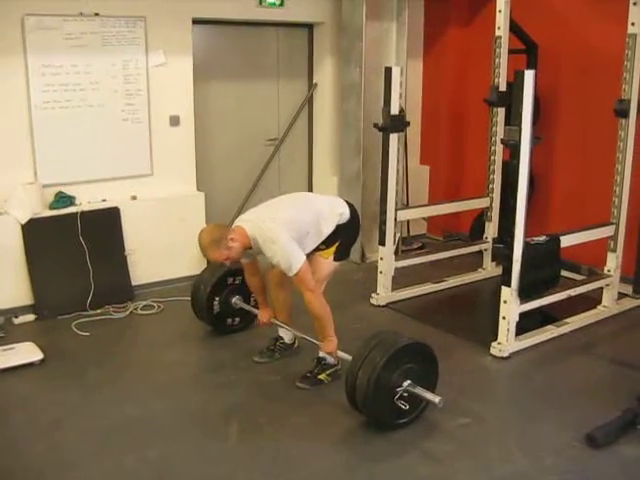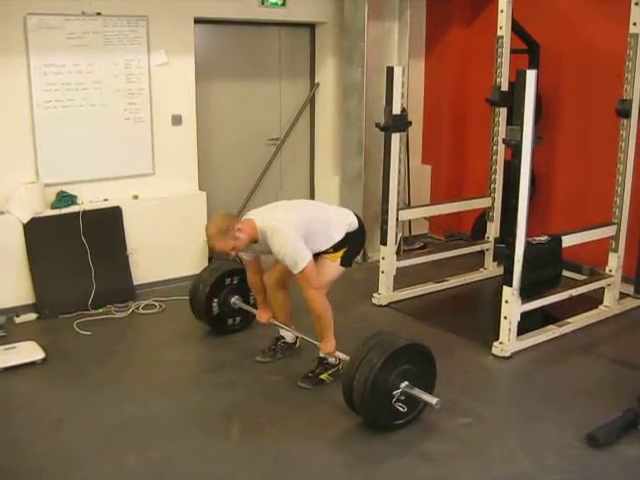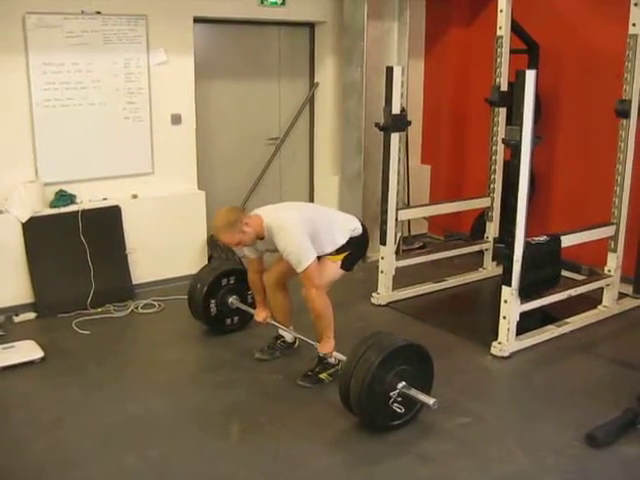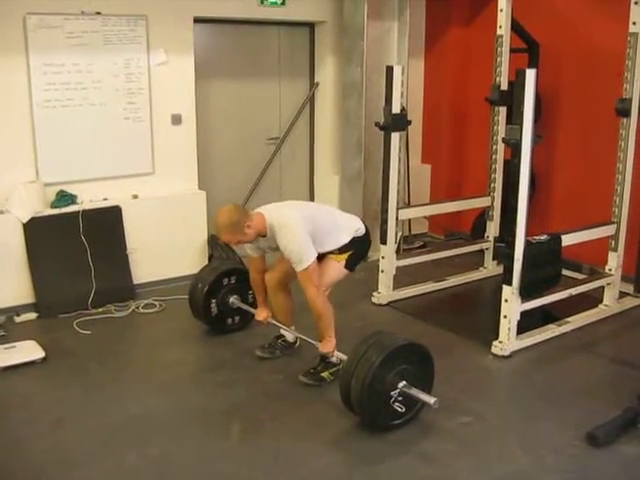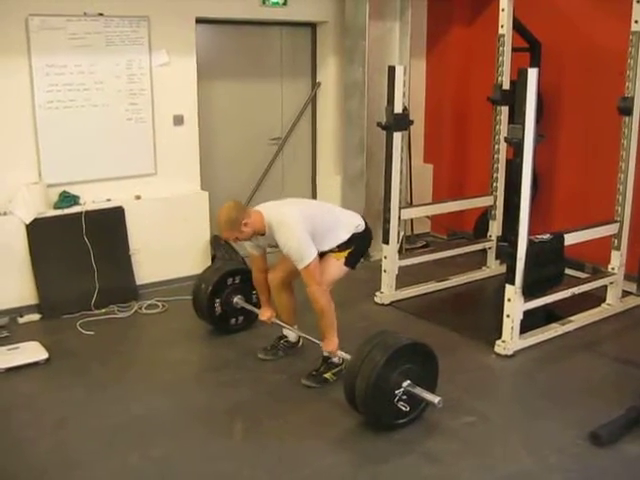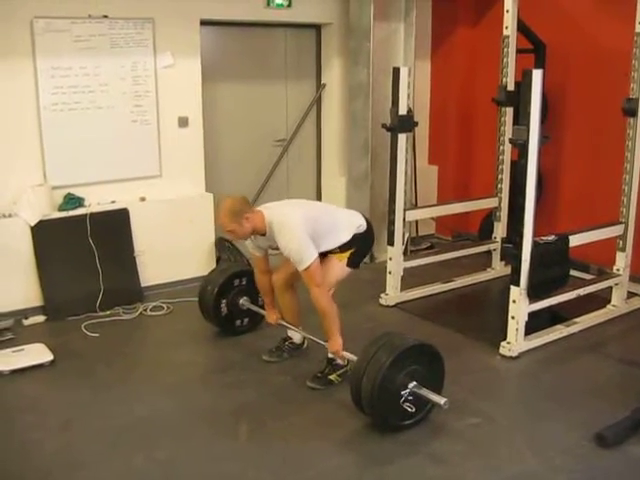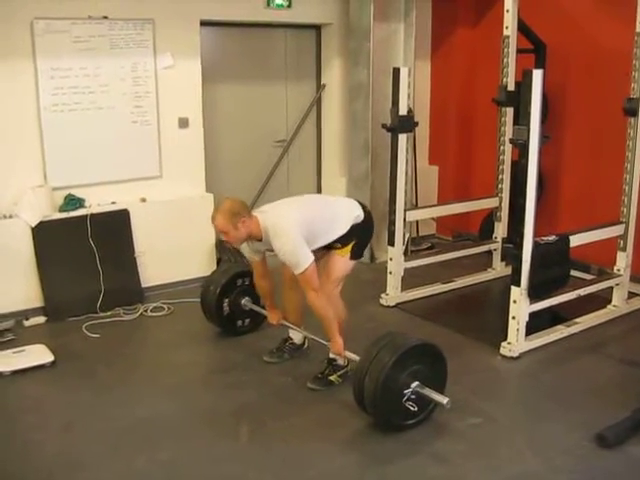
dt=0.2s
person 1, frame 1
left shoulder: (273, 241)
right shoulder: (239, 233)
left elbow: (310, 291)
right elbow: (253, 275)
left wrist: (330, 338)
right wrist: (264, 306)
left hip: (341, 221)
right hip: (315, 220)
left knee: (311, 287)
right knee: (275, 277)
left ankle: (329, 361)
right ankle: (286, 339)
person 1, frame 2
left shoulder: (281, 236)
right shoulder: (245, 231)
left elbow: (313, 289)
right elbow: (254, 273)
left wrist: (328, 339)
right wrist: (263, 307)
left hip: (347, 232)
right hip: (319, 231)
left knee: (311, 290)
right knee: (272, 279)
left ankle: (330, 361)
right ankle: (288, 339)
person 1, frame 3
left shoulder: (287, 234)
right shoulder: (249, 229)
left elbow: (314, 288)
right elbow: (255, 272)
left wrist: (328, 339)
right wrist: (261, 306)
left hip: (350, 237)
right hip: (321, 235)
left knee: (311, 291)
right knee: (271, 279)
left ankle: (329, 360)
right ankle: (287, 338)
person 1, frame 4
left shoulder: (289, 232)
right shoulder: (251, 227)
left elbow: (313, 288)
right elbow: (257, 272)
left wrist: (329, 338)
right wrist: (262, 305)
left hip: (352, 237)
right hip: (322, 235)
left knee: (316, 290)
right knee: (273, 279)
left ankle: (330, 359)
right ankle: (288, 338)
person 1, frame 5
left shoulder: (288, 230)
right shoulder: (252, 224)
left elbow: (316, 285)
right elbow: (259, 271)
left wrist: (331, 337)
right wrist: (266, 305)
left hip: (353, 234)
right hip: (323, 233)
left knee: (316, 289)
right knee: (276, 279)
left ankle: (333, 359)
right ankle: (290, 338)
person 1, frame 6
left shoulder: (288, 231)
right shoulder: (253, 228)
left elbow: (317, 287)
right elbow: (262, 273)
left wrist: (335, 337)
right wrist: (270, 307)
left hip: (355, 233)
right hip: (328, 231)
left knee: (322, 289)
right knee: (280, 280)
left ankle: (338, 361)
right ankle: (295, 340)
person 1, frame 7
left shoulder: (283, 236)
right shoulder: (250, 232)
left elbow: (314, 291)
right elbow: (262, 276)
left wrist: (336, 339)
right wrist: (271, 309)
left hip: (354, 221)
right hip: (327, 219)
left knee: (327, 287)
right knee: (290, 277)
left ankle: (338, 361)
right ankle: (296, 340)
